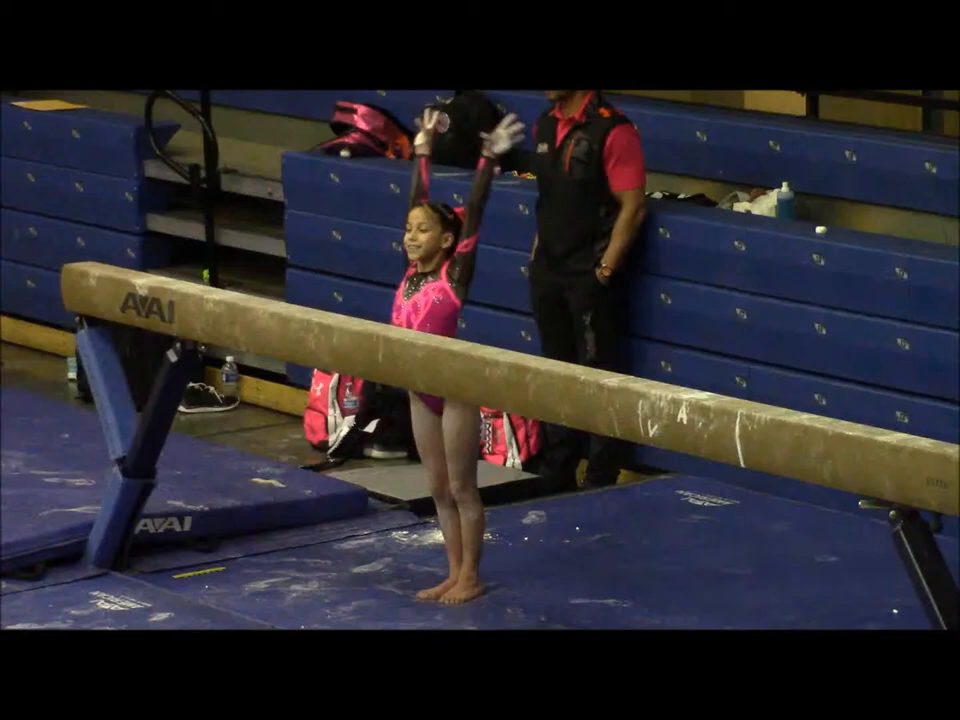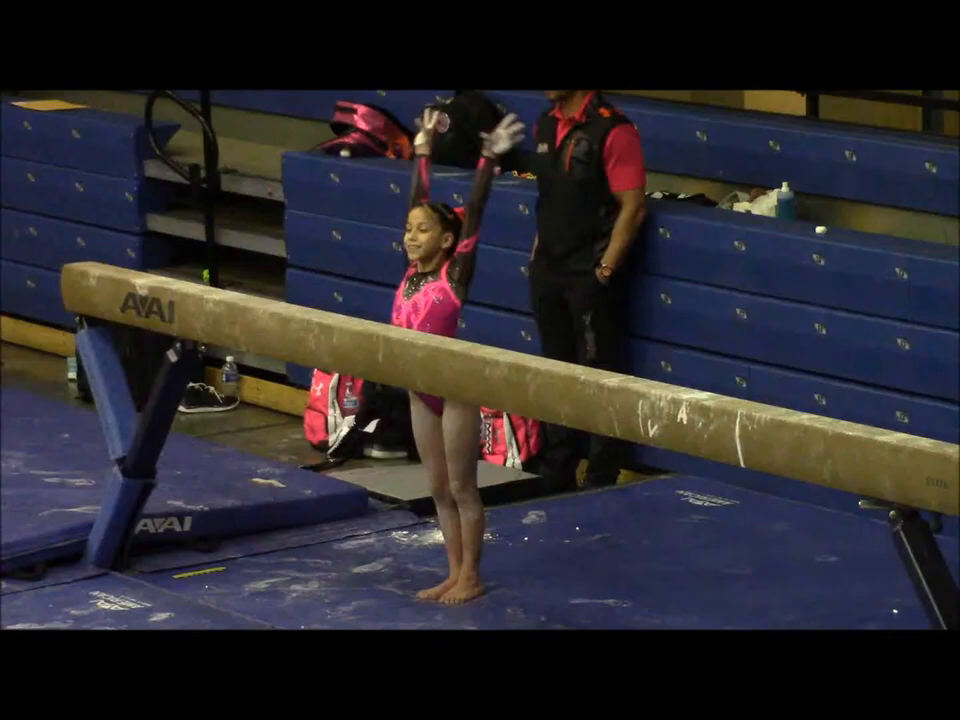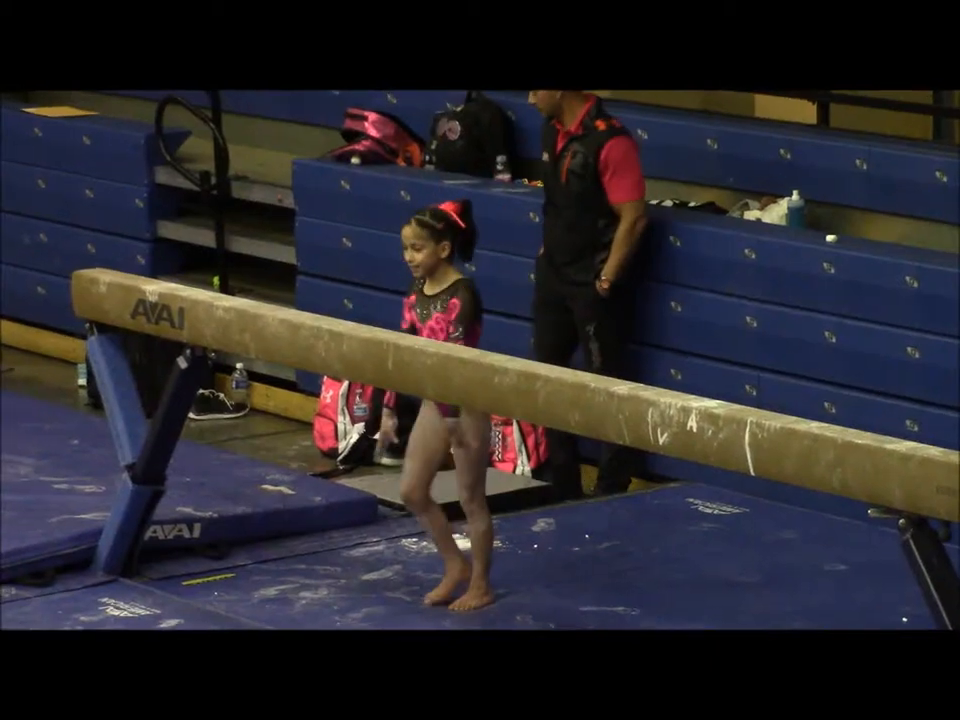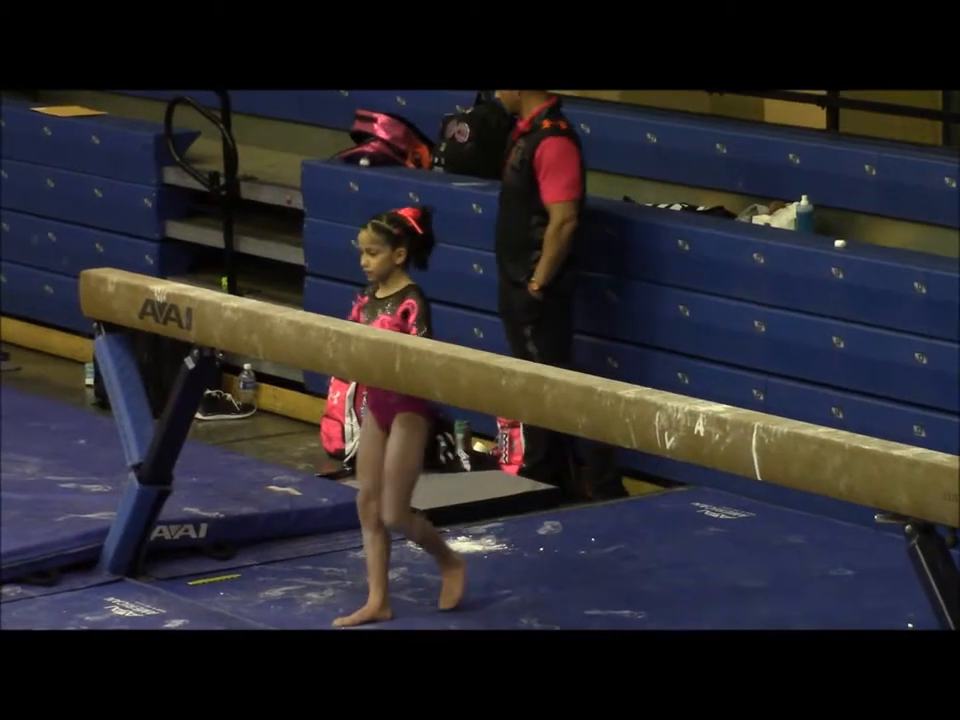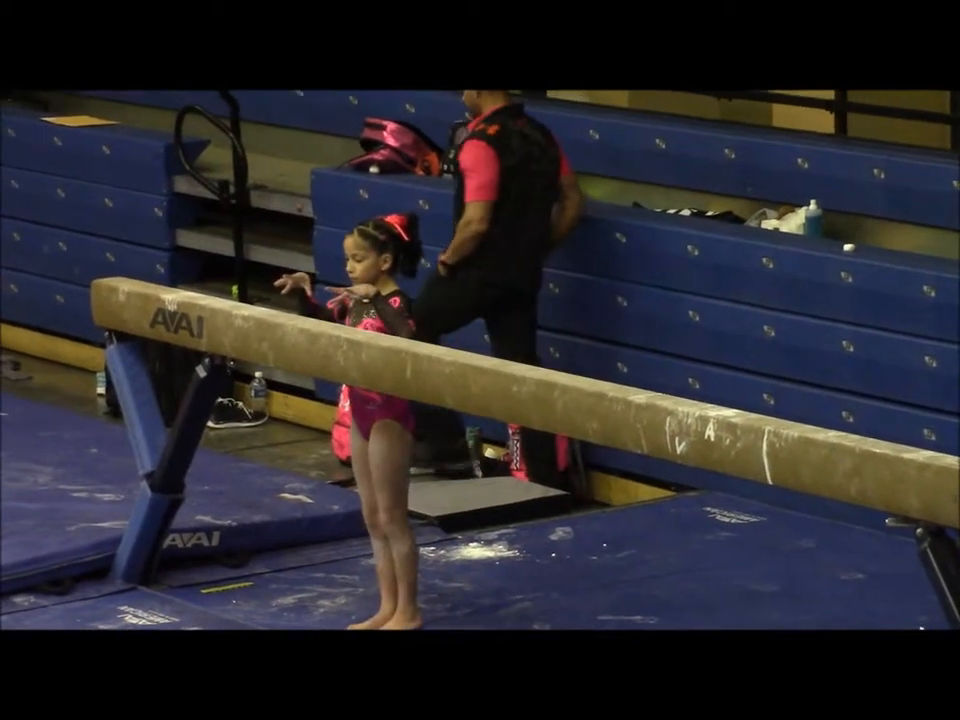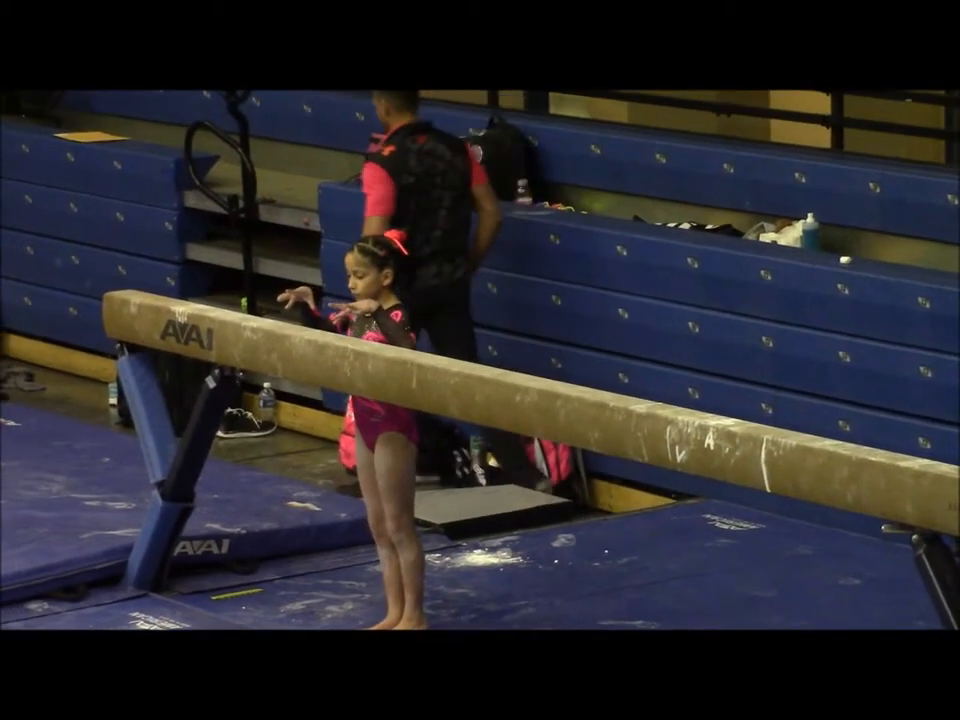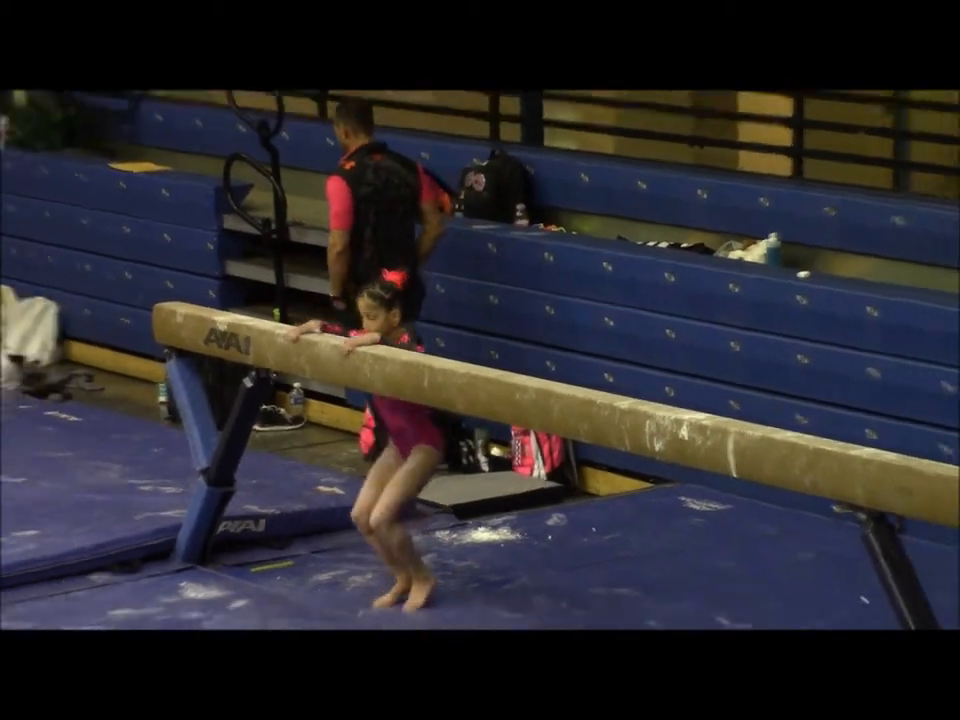
dt=0.5s
person 1, frame 1
left shoulder: (455, 274)
right shoulder: (411, 273)
left elbow: (474, 213)
right elbow: (419, 203)
left wrist: (488, 159)
right wrist: (422, 151)
right hip: (420, 391)
left knee: (462, 488)
right knee: (438, 488)
left ankle: (470, 577)
right ankle: (453, 574)
person 1, frame 2
left shoulder: (455, 275)
right shoulder: (411, 272)
left elbow: (473, 214)
right elbow: (420, 205)
left wrist: (488, 159)
right wrist: (421, 152)
right hip: (419, 391)
left knee: (461, 488)
right knee: (439, 489)
left ankle: (470, 577)
right ankle: (454, 574)
person 1, frame 3
left shoulder: (463, 294)
right shoulder: (415, 295)
left wrist: (450, 419)
right wrist: (390, 410)
left hip: (467, 400)
right hip: (435, 399)
left knee: (470, 497)
right knee: (411, 491)
left ankle: (481, 585)
right ankle: (455, 567)
person 1, frame 4
left shoulder: (412, 300)
right shoulder: (368, 296)
left hip: (407, 408)
right hip: (375, 406)
left knee: (394, 513)
right knee: (367, 505)
left ankle: (451, 564)
right ankle: (377, 600)
person 1, frame 5
left shoulder: (394, 303)
right shoulder: (354, 299)
left elbow: (408, 339)
right elbow: (319, 319)
left wrist: (376, 298)
right wrist: (303, 291)
left hip: (389, 416)
right hip: (361, 414)
left knee: (392, 518)
right knee: (372, 518)
left ankle: (408, 611)
right ankle: (387, 608)
person 1, frame 6
left shoulder: (395, 316)
right shoulder: (356, 314)
left elbow: (409, 352)
right elbow: (322, 331)
left wrist: (377, 312)
right wrist: (306, 303)
left hip: (392, 428)
right hip: (365, 425)
left knee: (399, 527)
right knee: (378, 527)
left ankle: (414, 617)
right ankle: (394, 614)
person 1, frame 7
left shoulder: (405, 340)
right shoulder: (374, 339)
right elbow: (339, 337)
left wrist: (378, 338)
right wrist: (315, 325)
left hip: (423, 443)
right hip: (397, 443)
left knee: (380, 519)
right knee: (361, 516)
left ankle: (420, 576)
right ankle: (404, 579)
person 2, frame 1
left shoulder: (612, 129)
right shoulder: (546, 124)
left elbow: (633, 208)
left wrist: (605, 269)
right wrist: (537, 253)
left hip: (590, 275)
right hip: (547, 269)
left ankle: (601, 480)
right ankle: (556, 473)
person 2, frame 2
left shoulder: (612, 128)
right shoulder: (546, 123)
left elbow: (633, 208)
left wrist: (606, 269)
right wrist: (537, 252)
left hip: (590, 274)
right hip: (548, 269)
left ankle: (601, 482)
right ankle: (556, 474)
person 2, frame 3
left shoulder: (610, 141)
right shoulder: (552, 131)
left elbow: (633, 219)
left wrist: (606, 281)
right wrist: (545, 253)
left hip: (592, 284)
right hip: (553, 275)
left ankle: (611, 490)
right ankle: (560, 480)
person 2, frame 4
left shoulder: (552, 139)
right shoulder: (530, 130)
left elbow: (564, 220)
left wrist: (539, 281)
left hip: (539, 284)
right hip: (518, 277)
left ankle: (605, 486)
right ankle: (542, 475)
person 2, frame 5
left shoulder: (481, 142)
right shoulder: (540, 134)
left elbow: (475, 222)
right elbow: (573, 203)
left wrist: (448, 258)
left hip: (477, 272)
right hip: (523, 273)
left knee: (411, 341)
left ankle: (443, 439)
right ankle: (546, 478)
person 2, frame 6
left shoulder: (381, 162)
right shoulder: (456, 148)
left elbow: (375, 239)
right elbow: (491, 213)
right wrist: (468, 263)
left hip: (405, 285)
right hip: (450, 281)
right ankle: (521, 473)
person 2, frame 7
left shoulder: (344, 178)
right shoulder: (408, 168)
left elbow: (339, 246)
right elbow: (434, 225)
left wrist: (337, 293)
left hip: (366, 288)
